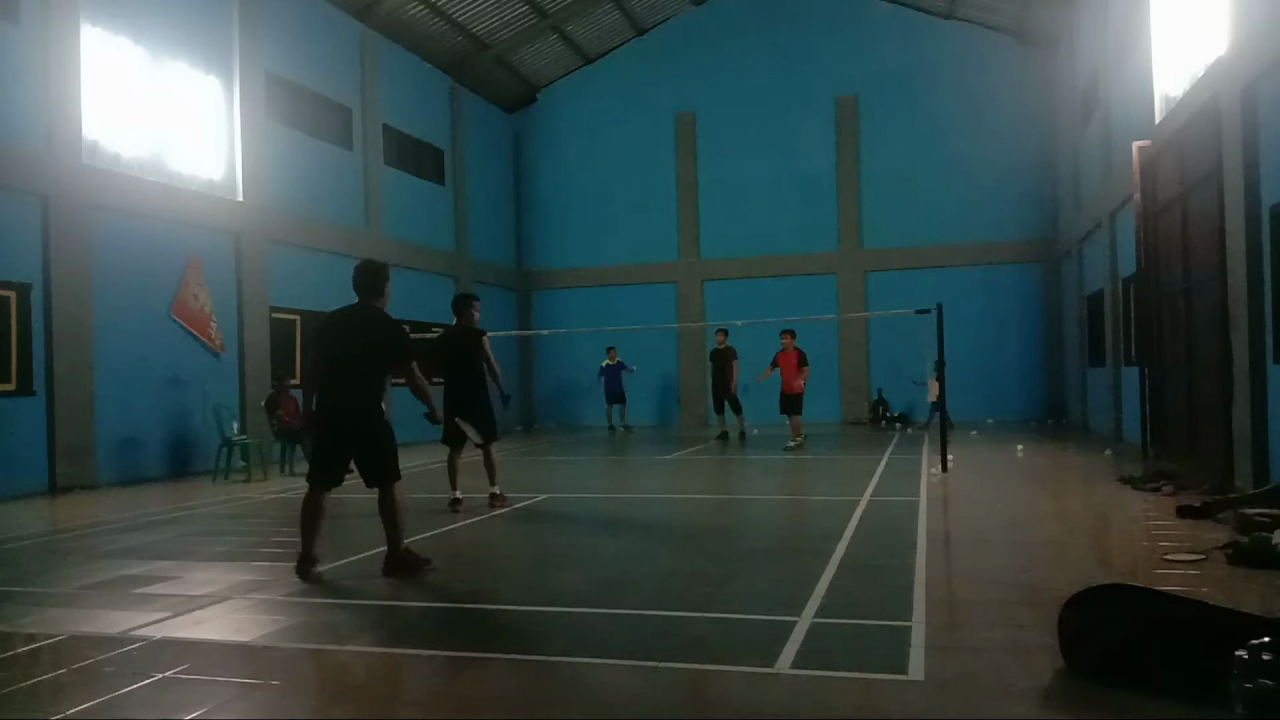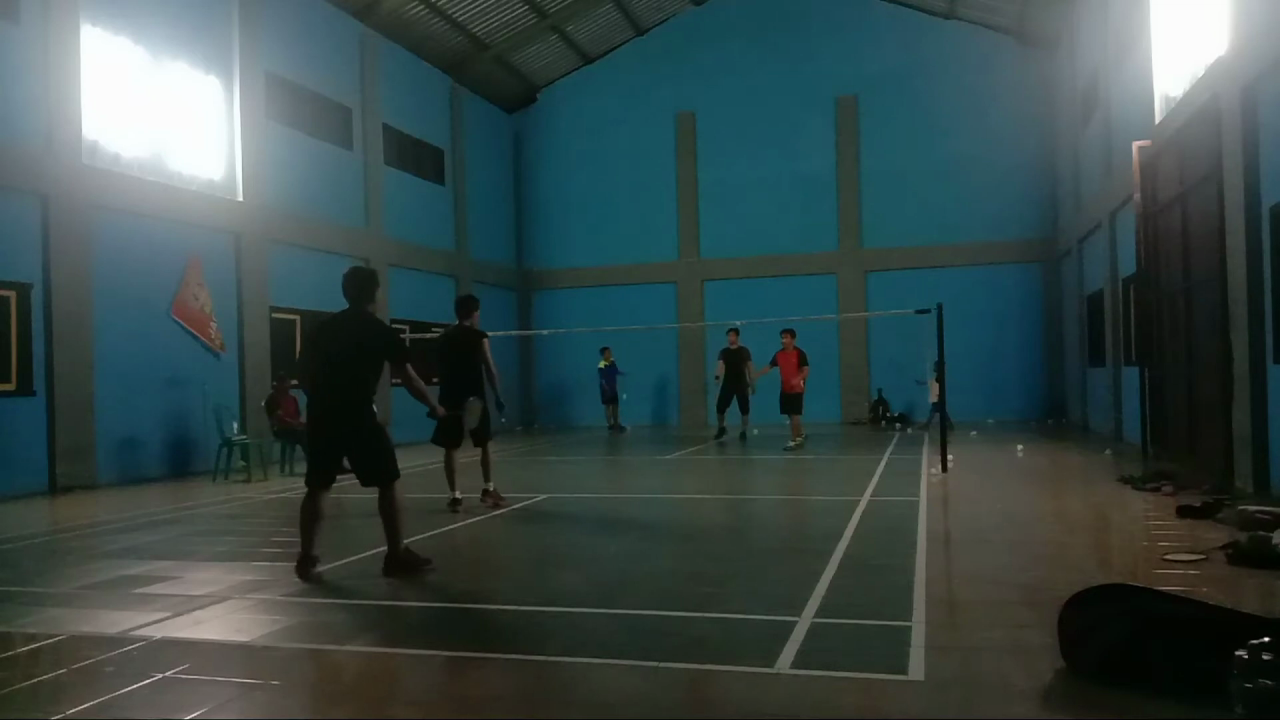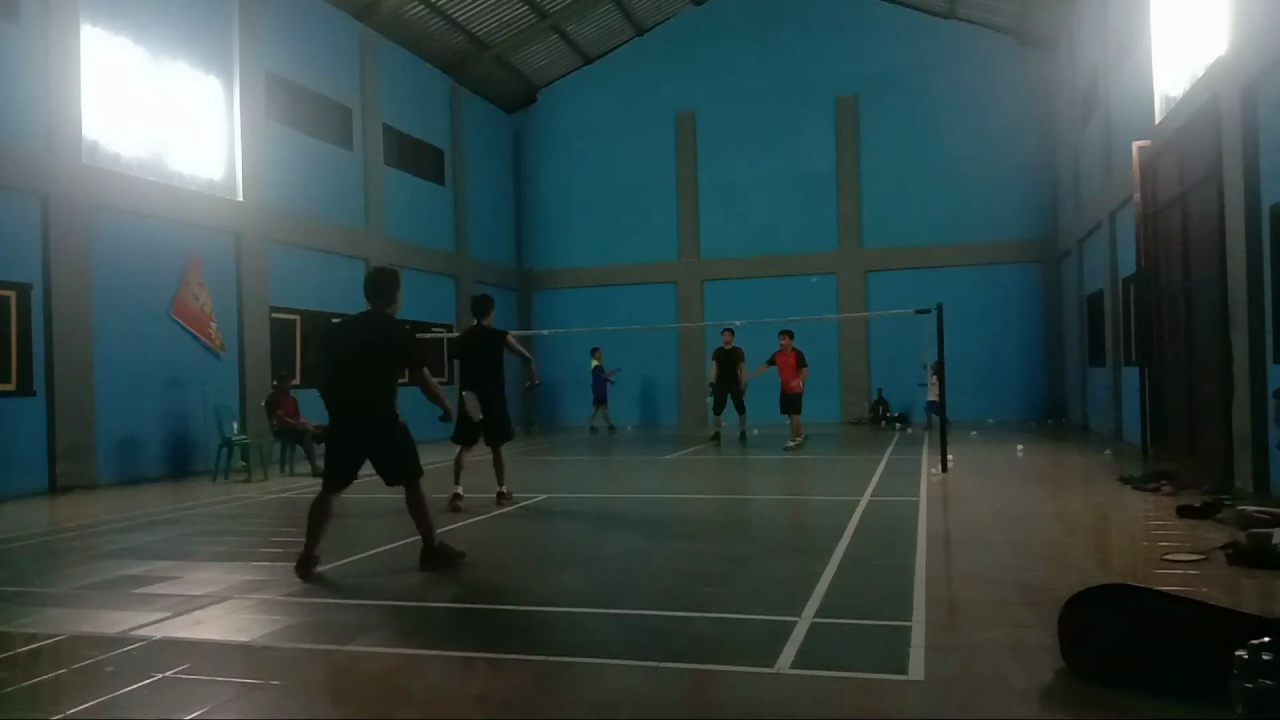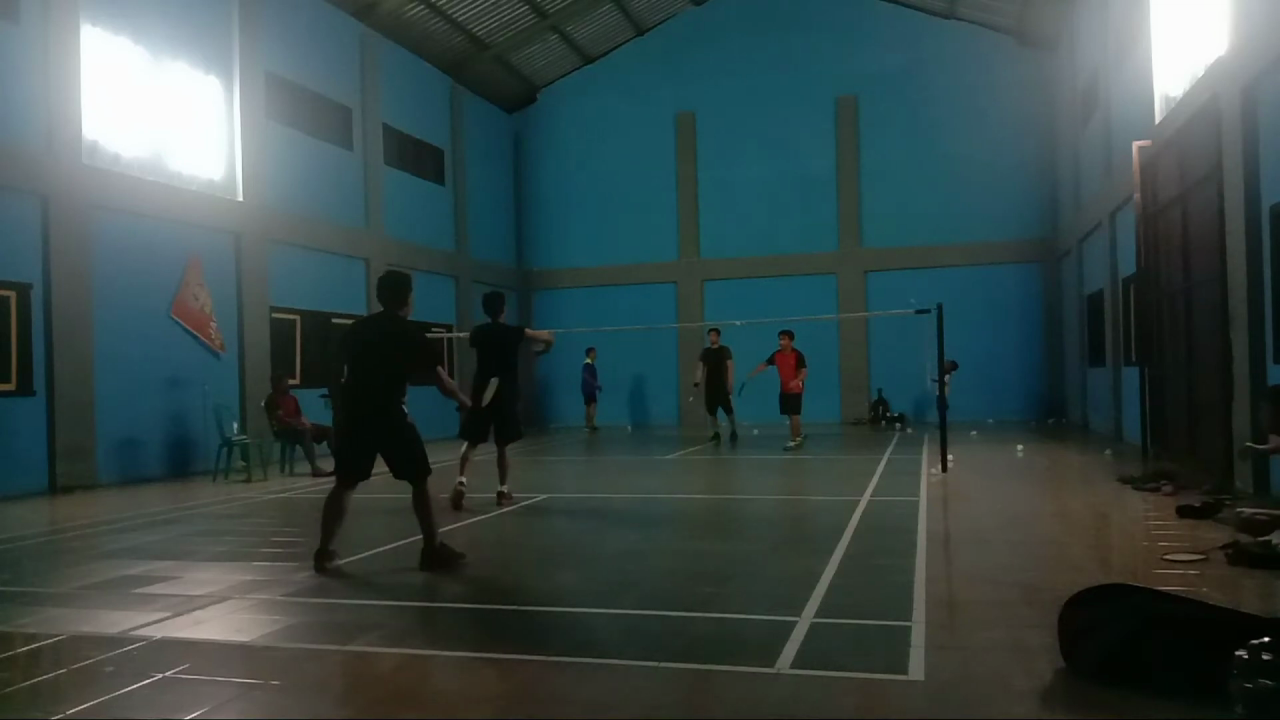
dt=0.5s
person 1, frame 1
left shoulder: (332, 321)
right shoulder: (391, 328)
left elbow: (314, 369)
right elbow: (413, 378)
left wrist: (309, 406)
right wrist: (433, 408)
left hip: (328, 413)
right hip: (367, 415)
left knee: (319, 487)
right knee: (386, 485)
left ankle: (307, 559)
right ankle: (397, 555)
person 1, frame 2
left shoulder: (324, 328)
right shoulder: (381, 332)
left elbow: (305, 374)
right elbow: (409, 379)
right wrist: (434, 405)
left hip: (323, 416)
right hip: (359, 417)
left knee: (317, 488)
right knee: (387, 484)
left ankle: (306, 559)
right ankle: (397, 555)
person 1, frame 3
left shoulder: (342, 329)
right shoulder: (399, 333)
left elbow: (324, 379)
right elbow: (425, 384)
right wrist: (447, 409)
left hip: (344, 419)
right hip: (381, 419)
left knee: (331, 488)
right knee: (412, 482)
left ankle: (308, 556)
right ankle: (432, 550)
person 1, frame 4
left shoulder: (356, 329)
right shoulder: (411, 335)
left elbow: (337, 374)
right elbow: (442, 382)
left wrist: (339, 411)
right wrist: (463, 400)
left hip: (354, 416)
right hip: (390, 416)
left knee: (344, 485)
right knee: (419, 481)
left ankle: (324, 552)
right ankle: (433, 549)
person 2, frame 1
left shoulder: (443, 339)
right shoulder: (478, 335)
left elbow: (442, 369)
right elbow: (492, 367)
right wrist: (502, 391)
left hip: (453, 400)
right hip: (477, 399)
left knee: (454, 449)
right knee: (486, 447)
left ankle: (455, 496)
right ankle: (494, 493)
person 2, frame 2
left shoulder: (443, 338)
right shoulder: (478, 337)
left elbow: (441, 369)
right elbow: (490, 370)
right wrist: (498, 396)
left hip: (449, 400)
right hip: (474, 399)
left knee: (451, 449)
right knee: (484, 444)
left ankle: (454, 496)
right ankle: (488, 489)
person 2, frame 3
left shoulder: (462, 339)
right shoulder: (499, 336)
right elbow: (527, 358)
right wrist: (533, 378)
left hip: (469, 399)
right hip: (493, 399)
left knee: (464, 446)
right knee: (496, 447)
left ankle: (457, 491)
right ankle: (502, 491)
person 2, frame 4
left shoulder: (477, 333)
right shoulder: (516, 333)
right elbow: (549, 338)
right wrist: (544, 348)
left hip: (482, 394)
right hip: (506, 396)
left knee: (471, 441)
right knee: (502, 446)
left ankle: (461, 480)
right ankle: (503, 490)
